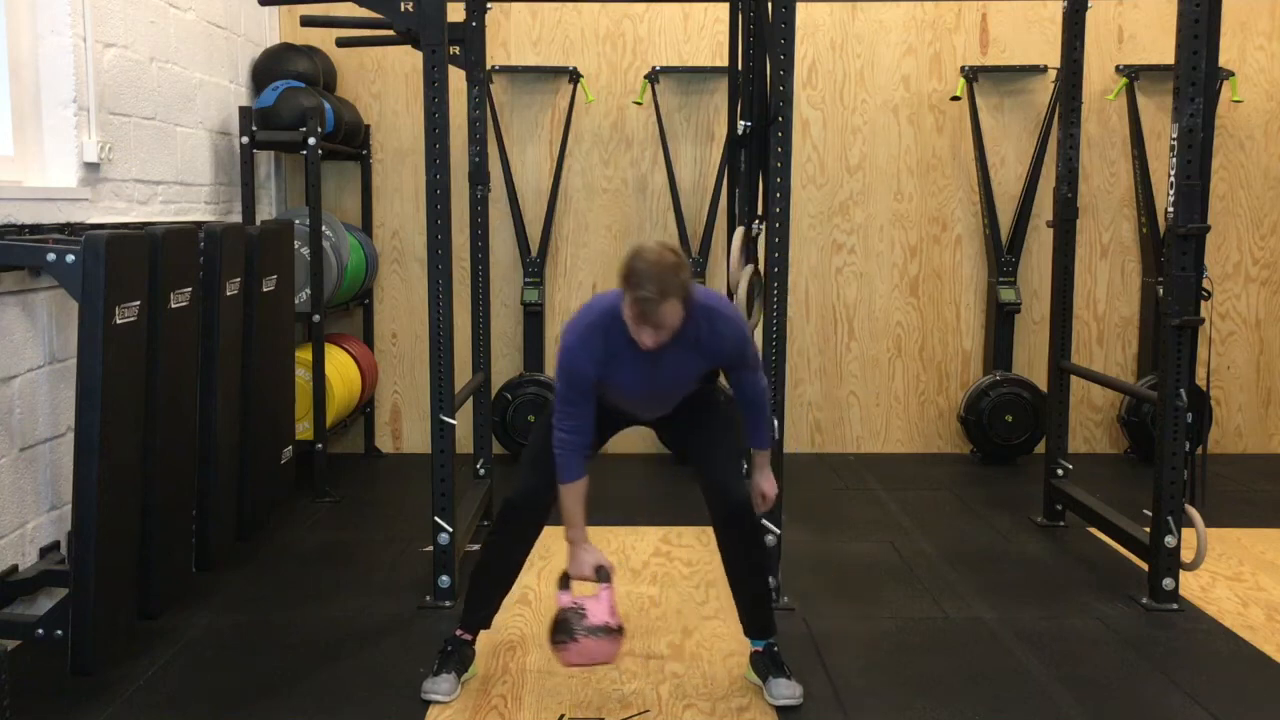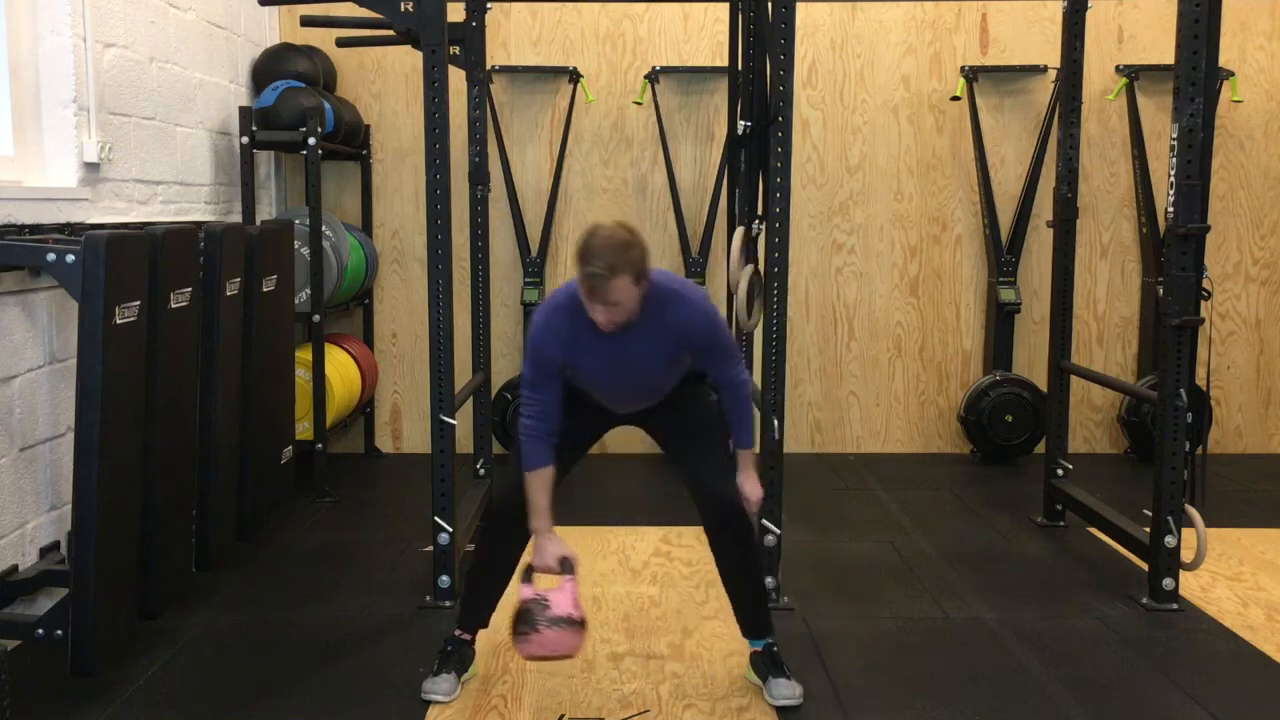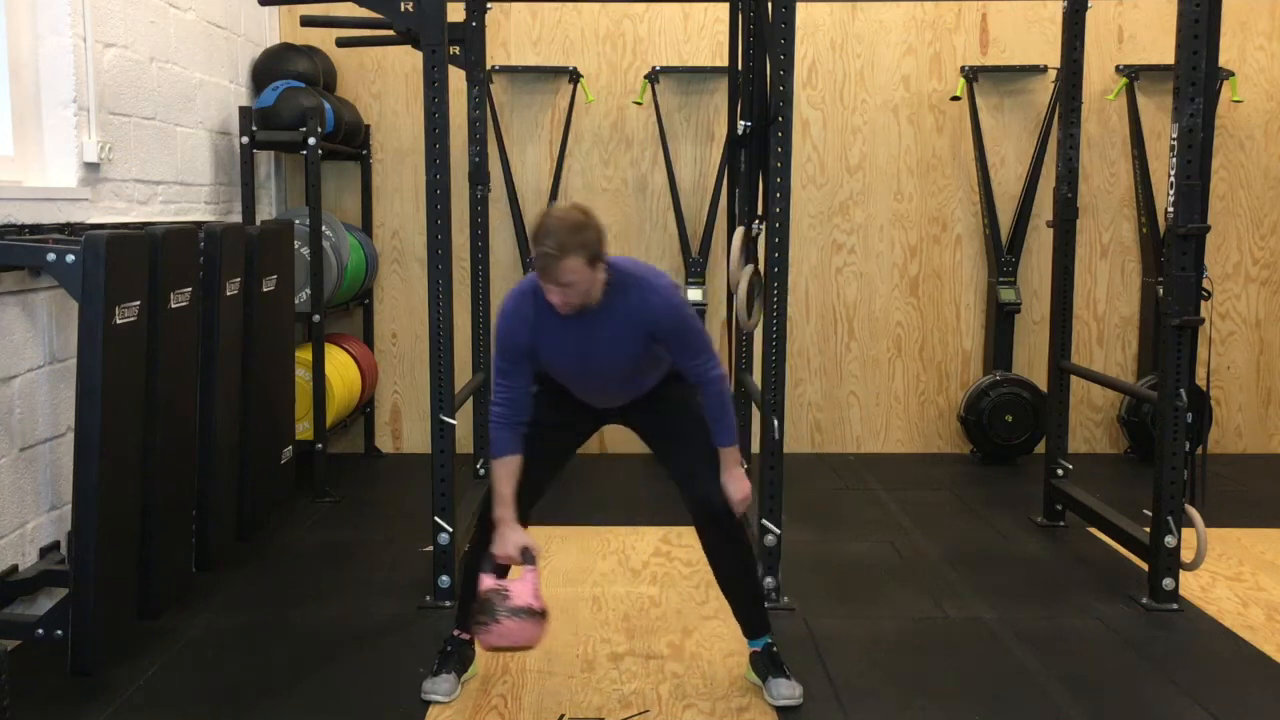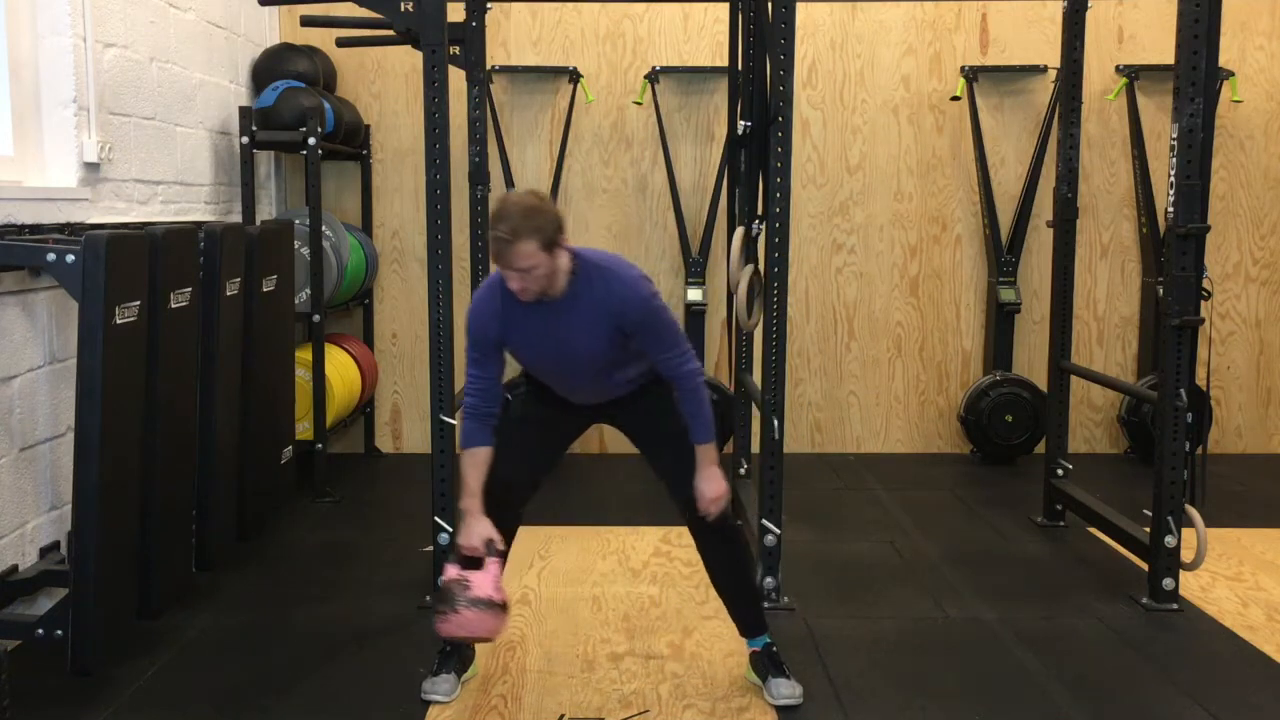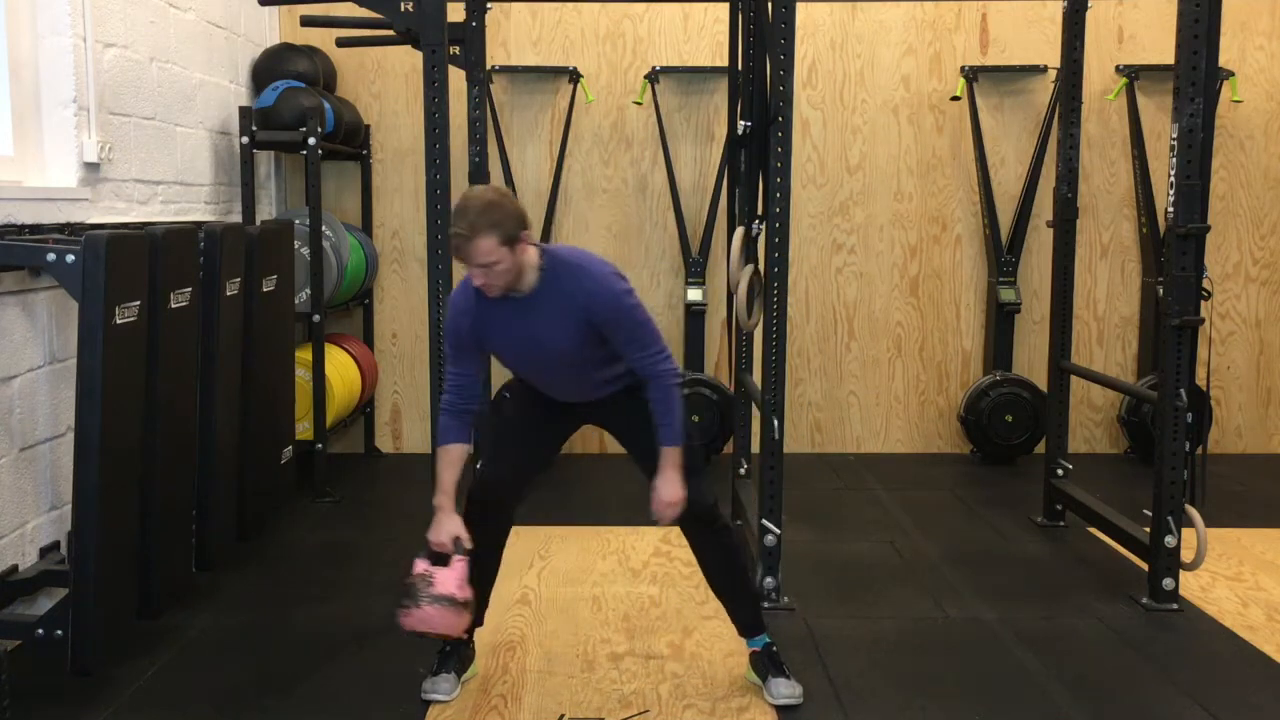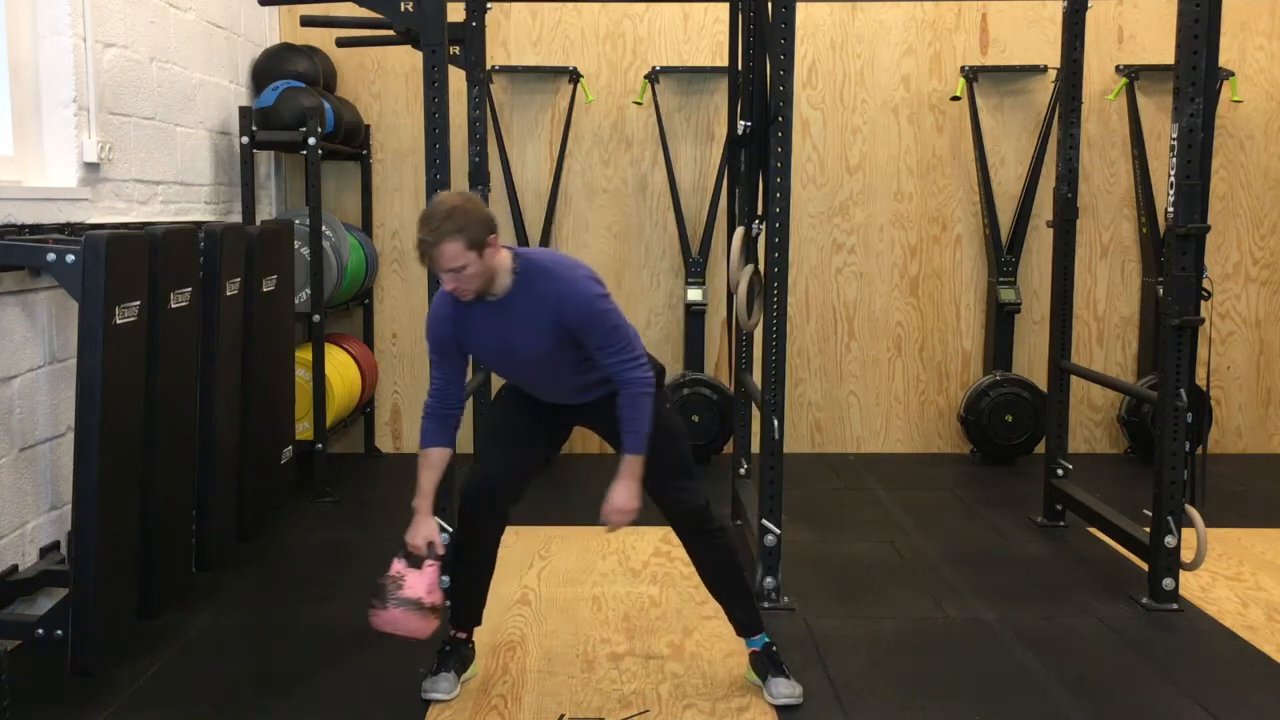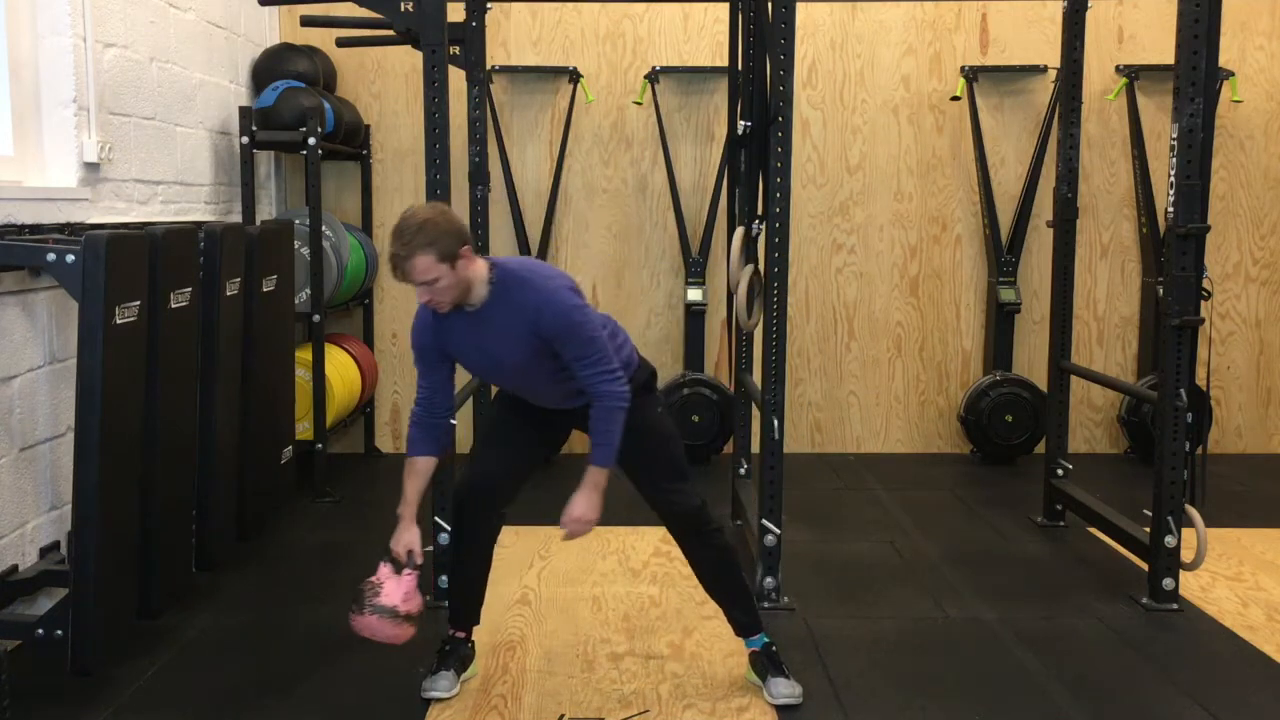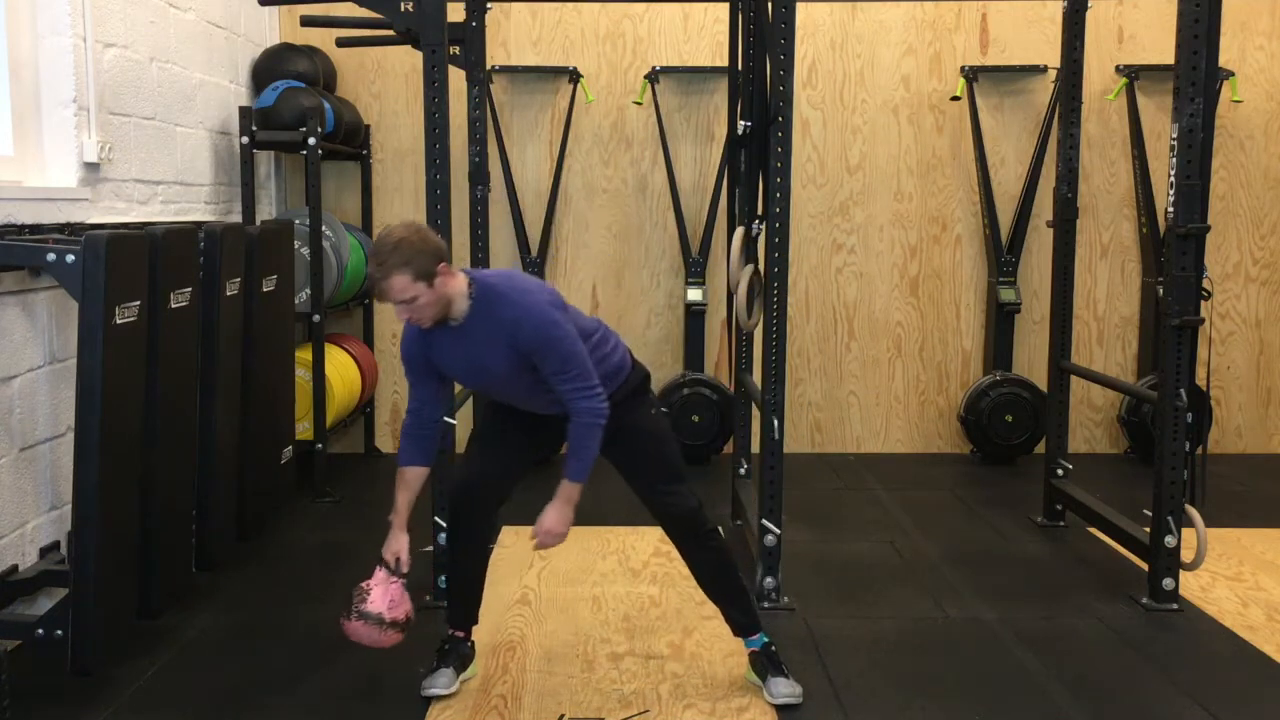
dt=0.1s
person 1, frame 1
left shoulder: (719, 318)
right shoulder: (585, 335)
left elbow: (751, 388)
right elbow: (570, 441)
left wrist: (760, 466)
right wrist: (579, 542)
left hip: (688, 399)
right hip: (596, 402)
left knee: (736, 505)
right knee: (525, 503)
left ankle: (763, 649)
right ankle: (463, 641)
person 1, frame 2
left shoulder: (689, 307)
right shoulder: (553, 320)
left elbow: (734, 382)
right elbow: (536, 427)
left wrist: (745, 467)
right wrist: (543, 532)
left hip: (674, 398)
right hip: (581, 402)
left knee: (724, 504)
right knee: (512, 505)
left ankle: (763, 649)
right ankle: (462, 642)
person 1, frame 3
left shoulder: (654, 294)
right shoulder: (521, 310)
left elbow: (708, 375)
right elbow: (507, 417)
left wrist: (731, 466)
right wrist: (505, 521)
left hip: (655, 393)
right hip: (565, 397)
left knee: (716, 506)
right knee: (501, 505)
left ankle: (762, 648)
right ankle: (462, 640)
person 1, frame 4
left shoulder: (622, 285)
right shoulder: (490, 303)
left elbow: (684, 372)
right elbow: (479, 406)
left wrist: (708, 465)
right wrist: (472, 510)
left hip: (642, 392)
right hip: (550, 397)
left knee: (706, 506)
right knee: (495, 501)
left ankle: (761, 648)
right ankle: (461, 643)
person 1, frame 5
left shoulder: (591, 281)
right shoulder: (466, 305)
left elbow: (660, 370)
right elbow: (459, 405)
left wrist: (670, 468)
right wrist: (444, 506)
left hip: (626, 389)
right hip: (541, 396)
left knee: (695, 507)
right knee: (487, 497)
left ankle: (760, 646)
right ankle: (461, 642)
person 1, frame 6
left shoulder: (565, 284)
right shoulder: (448, 311)
left elbow: (636, 374)
right elbow: (442, 408)
left wrist: (629, 477)
right wrist: (423, 510)
left hip: (615, 391)
right hip: (534, 400)
left knee: (686, 508)
right knee: (480, 498)
left ankle: (759, 646)
right ankle: (460, 641)
person 1, frame 7
left shoulder: (543, 292)
right shoulder: (433, 323)
left elbow: (610, 390)
right elbow: (430, 416)
left wrist: (592, 489)
right wrist: (408, 516)
left hip: (620, 392)
right hip: (530, 402)
left knee: (683, 511)
right knee: (474, 497)
left ankle: (759, 646)
right ankle: (459, 641)
person 1, frame 8
left shoulder: (523, 306)
right shoulder: (420, 337)
left elbow: (589, 404)
right elbow: (421, 428)
left wrist: (565, 503)
right wrist: (399, 526)
left hip: (612, 397)
right hip: (524, 407)
left knee: (679, 513)
right knee: (468, 498)
left ankle: (758, 645)
right ankle: (458, 641)
